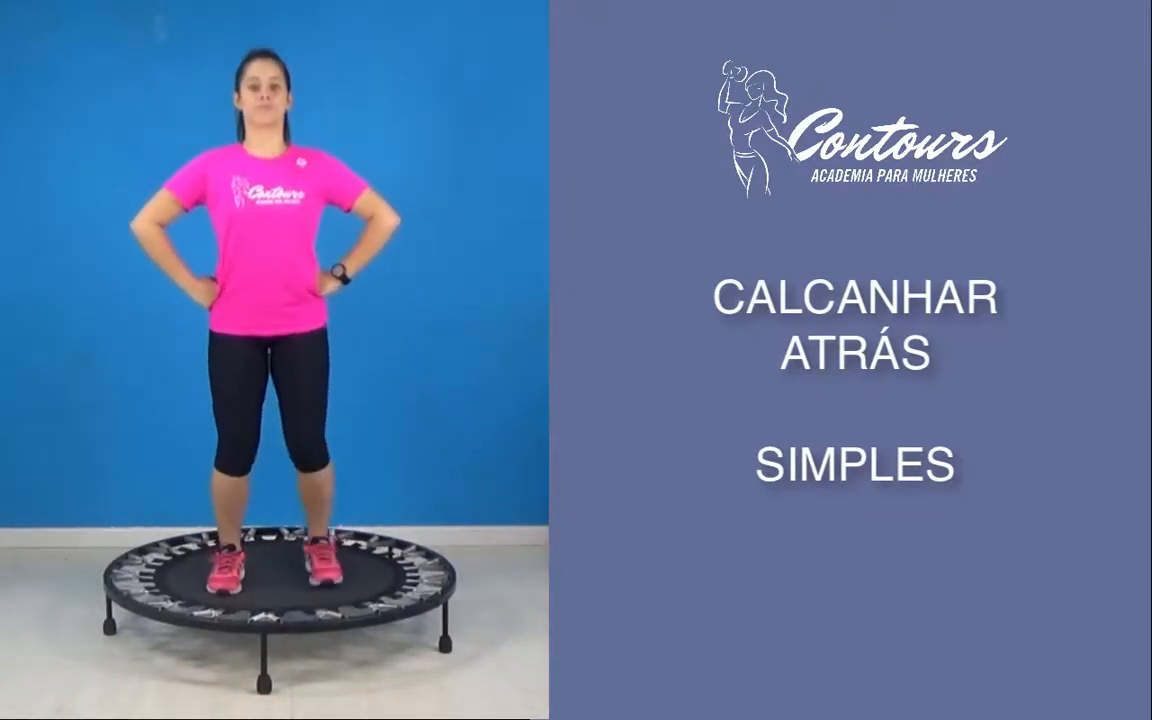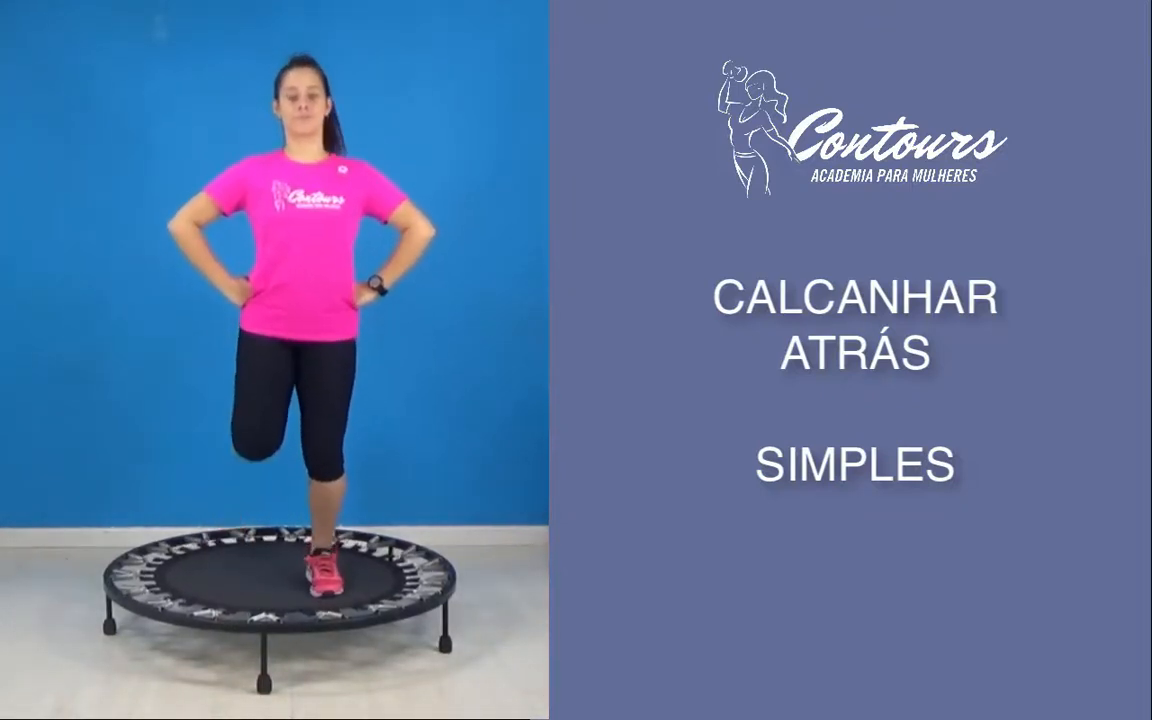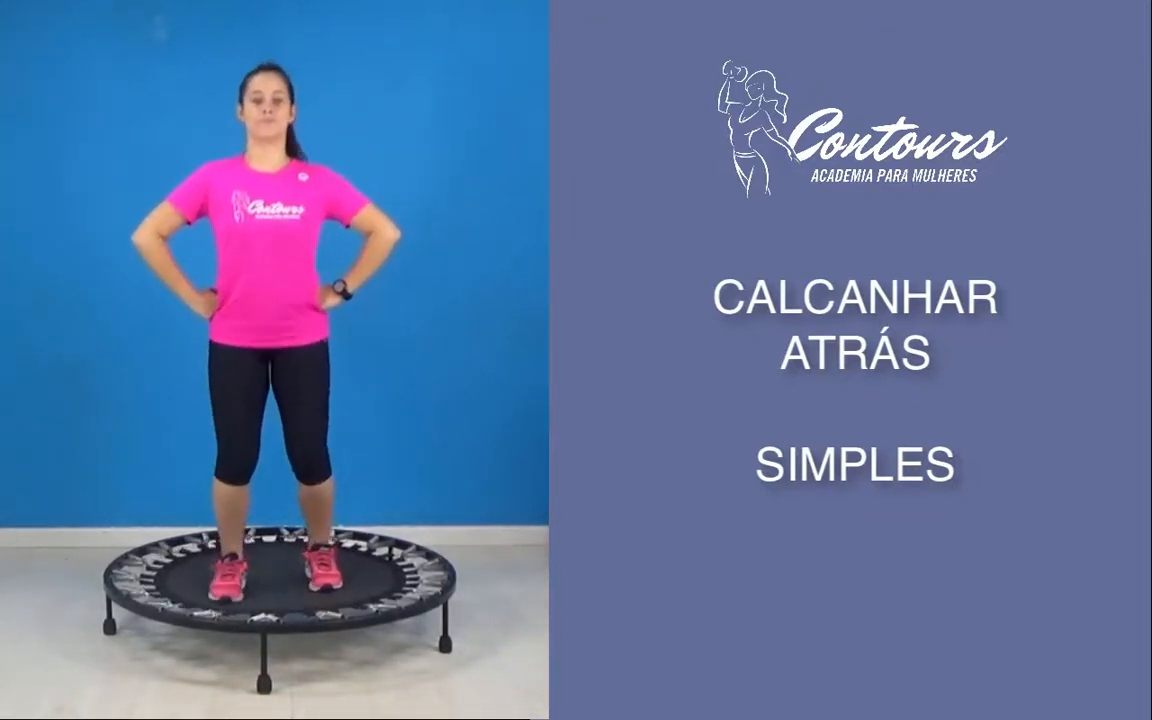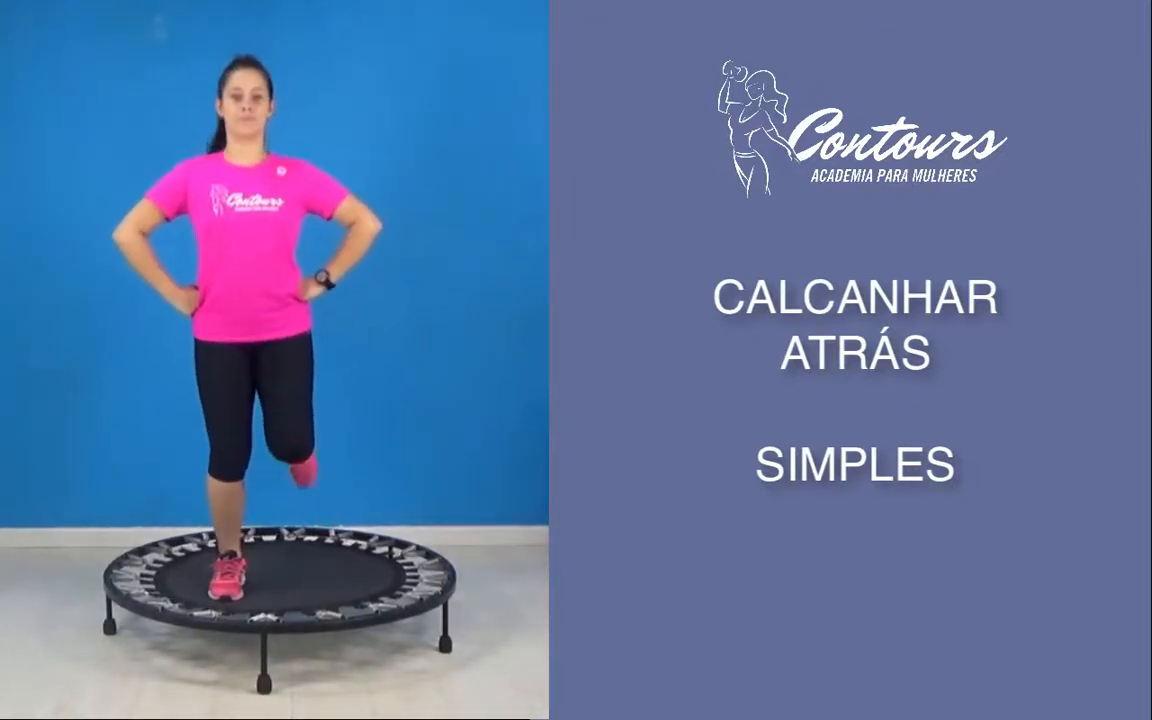
dt=0.5s
person 1, frame 1
left shoulder: (318, 167)
right shoulder: (212, 167)
left elbow: (384, 219)
right elbow: (145, 224)
left wrist: (339, 275)
right wrist: (194, 285)
left hip: (303, 329)
right hip: (234, 331)
left knee: (308, 446)
right knee: (235, 449)
left ankle: (320, 544)
right ankle: (229, 551)
person 1, frame 2
left shoulder: (357, 176)
right shoulder: (252, 172)
left elbow: (420, 230)
right elbow: (183, 224)
left wrist: (375, 287)
right wrist: (228, 284)
left hip: (333, 335)
right hip: (264, 331)
left knee: (324, 452)
right knee: (255, 442)
left ankle: (323, 553)
right ankle: (254, 420)
person 1, frame 3
left shoulder: (319, 182)
right shoulder: (212, 178)
left elbow: (385, 233)
right elbow: (147, 237)
left wrist: (340, 290)
right wrist: (195, 297)
left hip: (303, 342)
right hip: (233, 343)
left knee: (310, 457)
right knee: (235, 459)
left ankle: (320, 550)
right ankle: (230, 558)
person 1, frame 4
left shoulder: (298, 176)
right shoulder: (192, 175)
left elbow: (367, 223)
right elbow: (128, 233)
left wrist: (323, 280)
right wrist: (176, 294)
left hip: (286, 333)
right hip: (218, 336)
left knee: (292, 444)
right knee: (228, 454)
left ankle: (299, 452)
right ankle: (229, 558)
